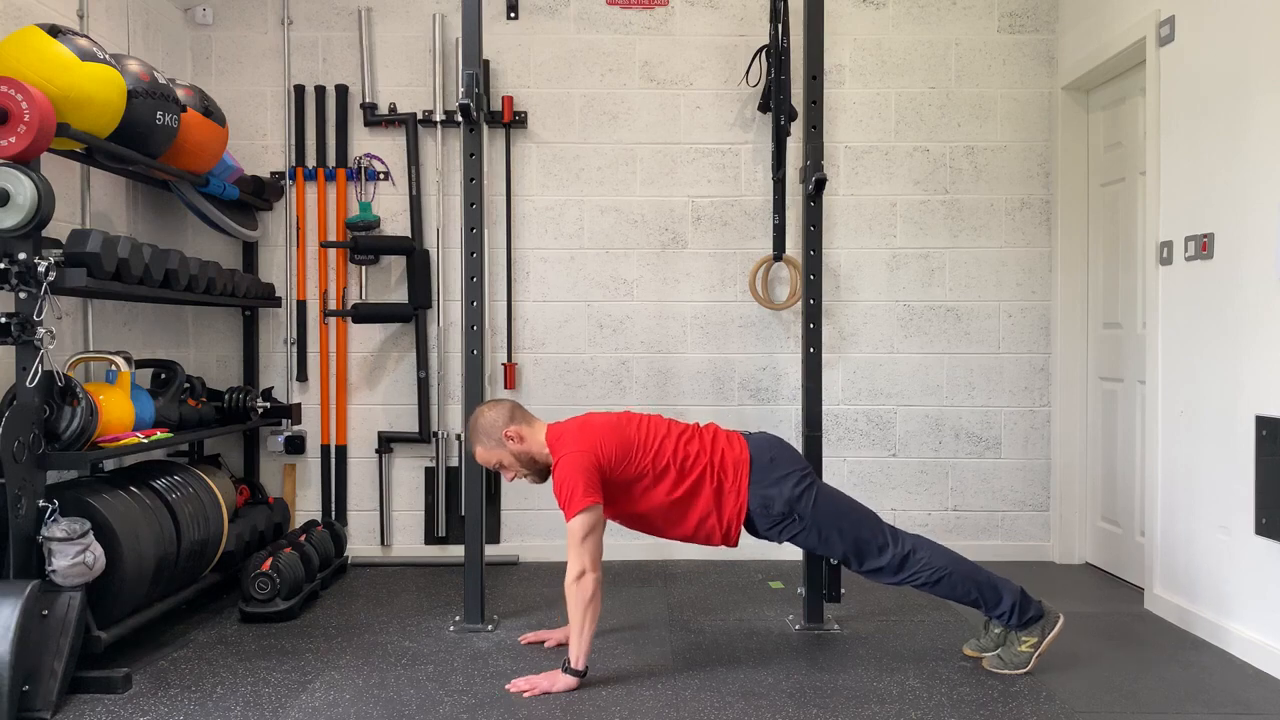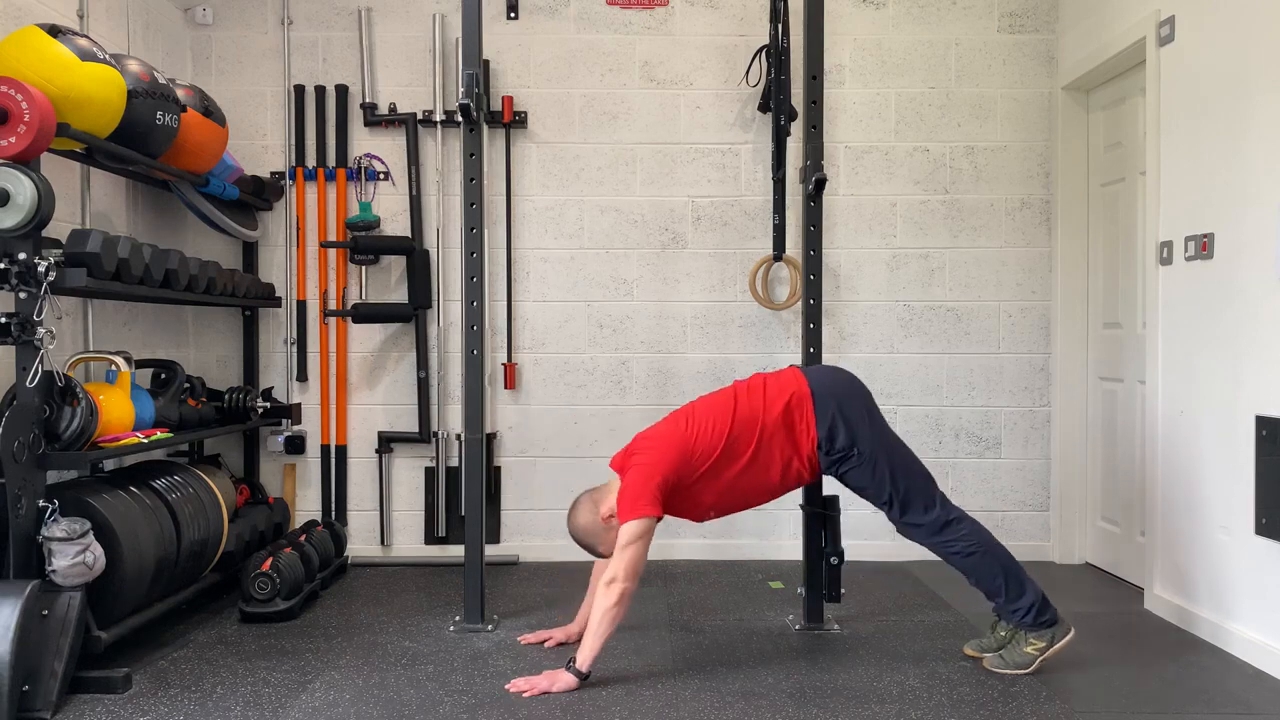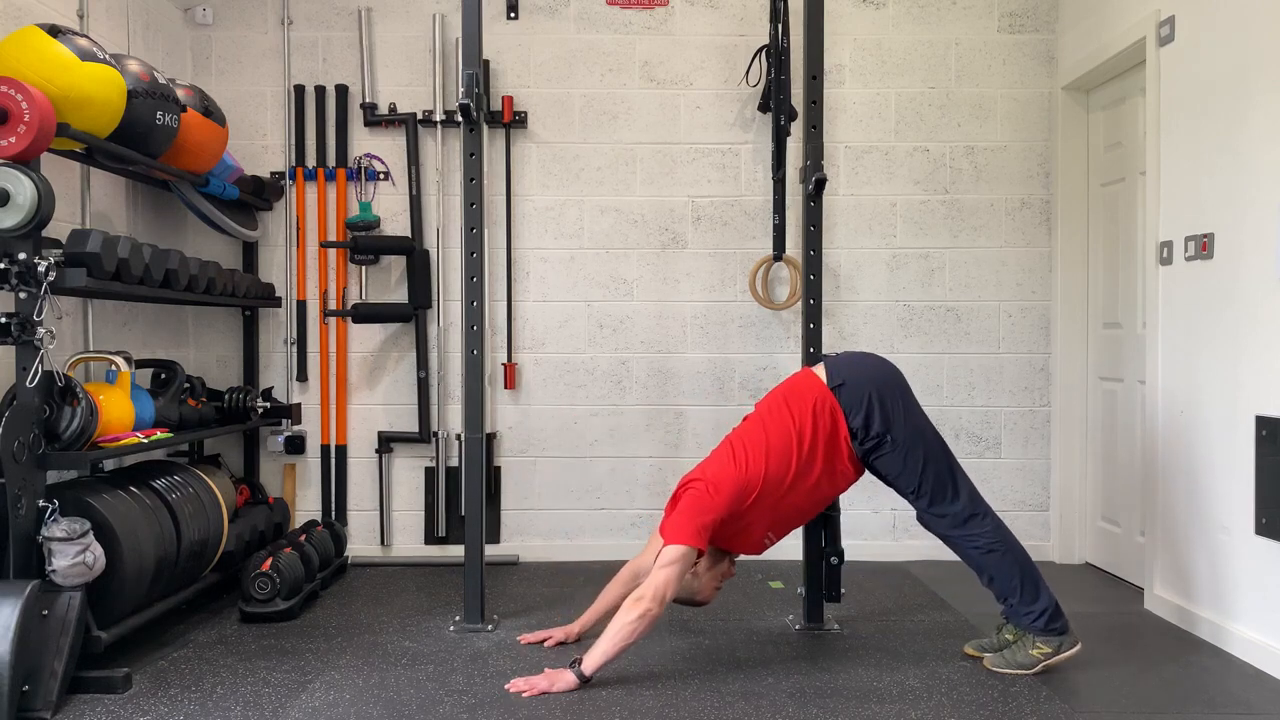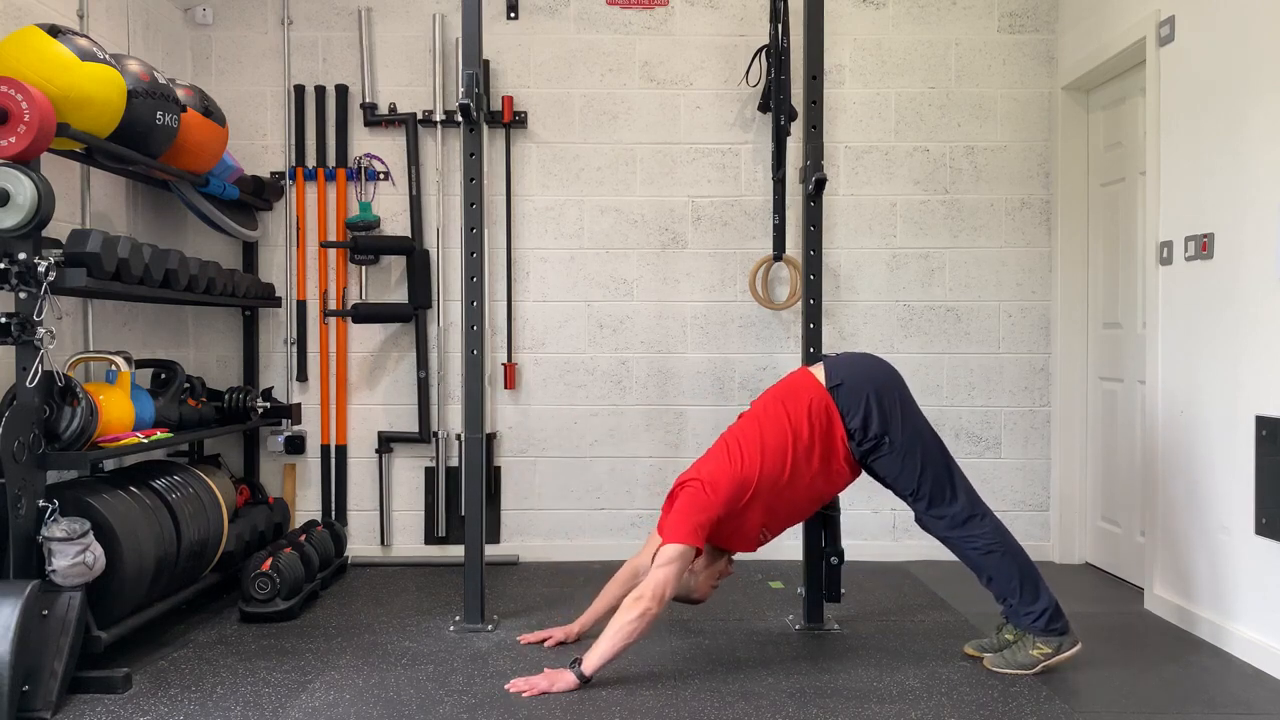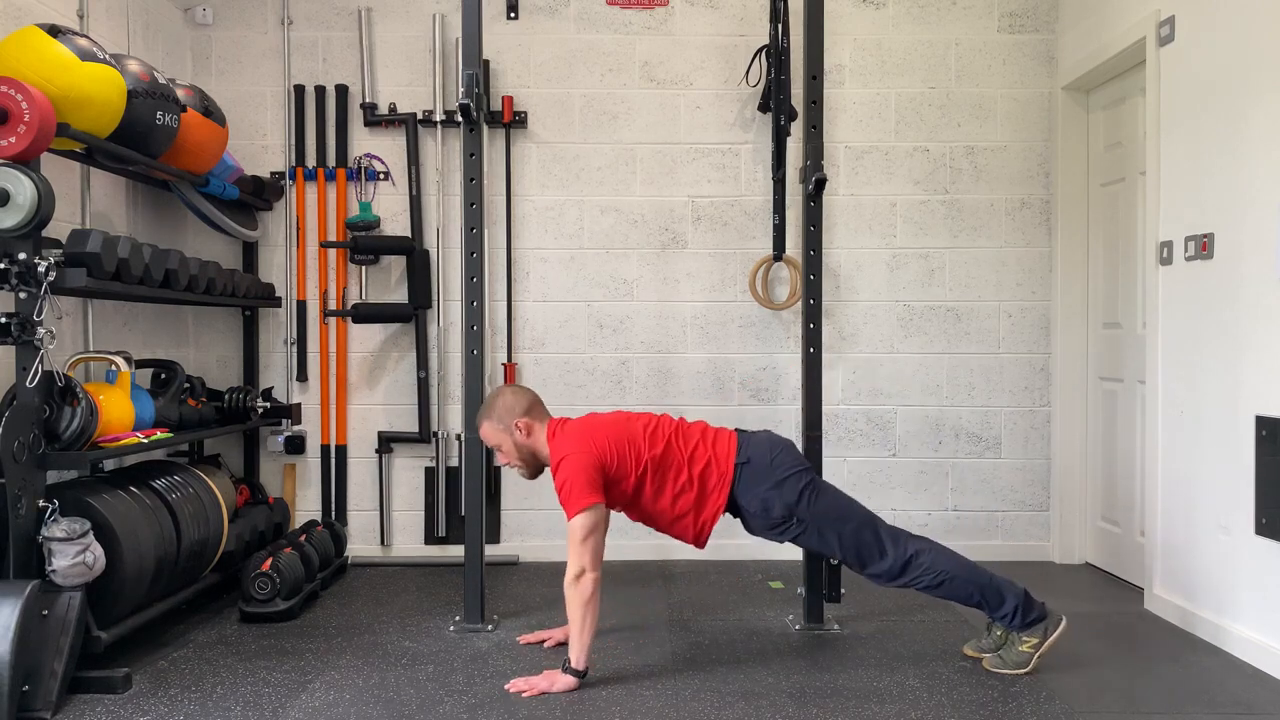
dt=1s
person 1, frame 1
left shoulder: (570, 458)
right shoulder: (578, 442)
left elbow: (583, 571)
right elbow: (588, 565)
left wrist: (573, 669)
right wrist: (574, 627)
left hip: (759, 489)
right hip: (750, 473)
left knee: (884, 555)
right knee: (880, 551)
left ankle: (1025, 616)
right ankle: (1004, 613)
person 1, frame 2
left shoulder: (644, 477)
right shoulder: (637, 472)
left elbow: (619, 580)
right elbow: (611, 560)
left wrist: (576, 670)
right wrist: (576, 625)
left hip: (823, 416)
right hip: (810, 408)
left knee: (927, 517)
right knee: (923, 517)
left ankle: (1037, 621)
right ankle: (1016, 616)
person 1, frame 3
left shoulder: (701, 507)
right shoulder: (695, 507)
left elbow: (648, 599)
right elbow: (639, 567)
left wrist: (578, 673)
right wrist: (575, 627)
left hip: (856, 399)
right hip: (848, 395)
left knee: (954, 512)
right knee: (947, 513)
left ankle: (1046, 629)
right ankle: (1024, 621)
person 1, frame 4
left shoulder: (697, 504)
right shoulder: (692, 505)
left elbow: (647, 599)
right elbow: (637, 567)
left wrist: (577, 673)
right wrist: (576, 627)
left hip: (855, 400)
right hip: (845, 397)
left knee: (952, 514)
right knee: (943, 515)
left ankle: (1046, 629)
right ankle: (1023, 621)
person 1, frame 5
left shoulder: (572, 456)
right shoulder: (580, 439)
left elbow: (583, 571)
right elbow: (586, 564)
left wrist: (573, 670)
right wrist: (573, 628)
left hip: (754, 481)
right hip: (748, 468)
left knee: (883, 556)
right knee: (881, 552)
left ankle: (1026, 619)
right ankle: (1010, 615)
